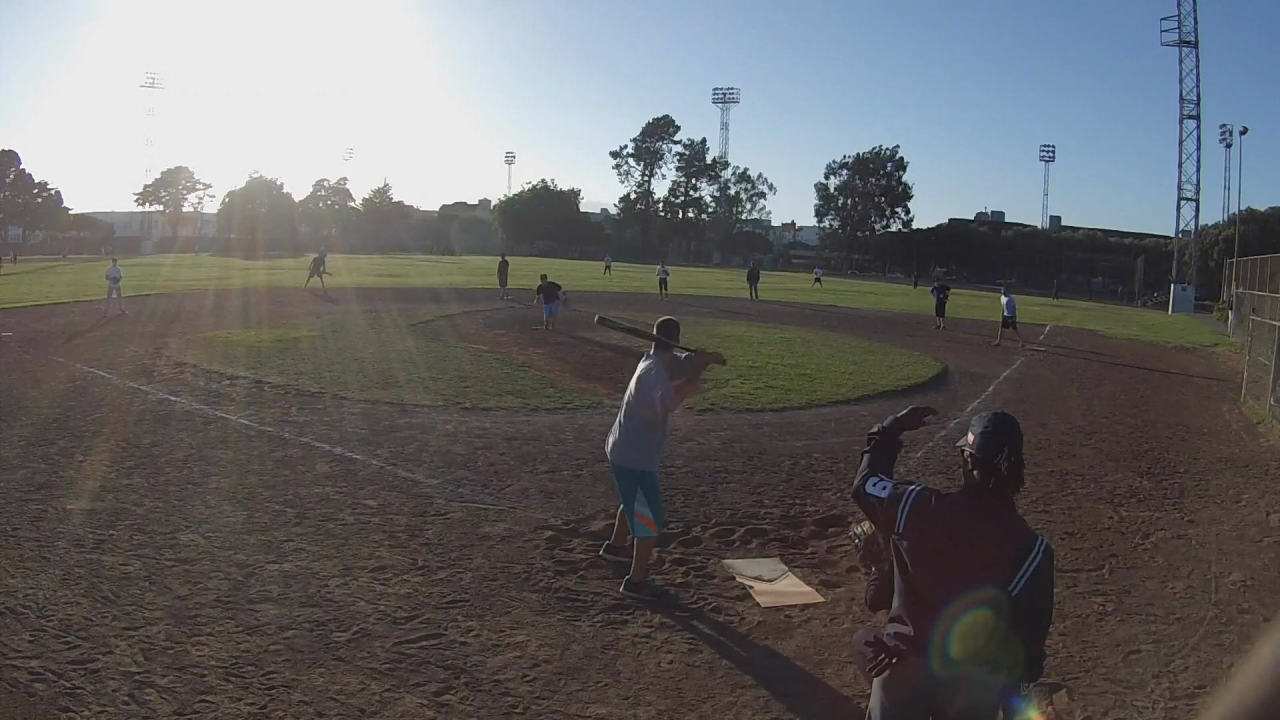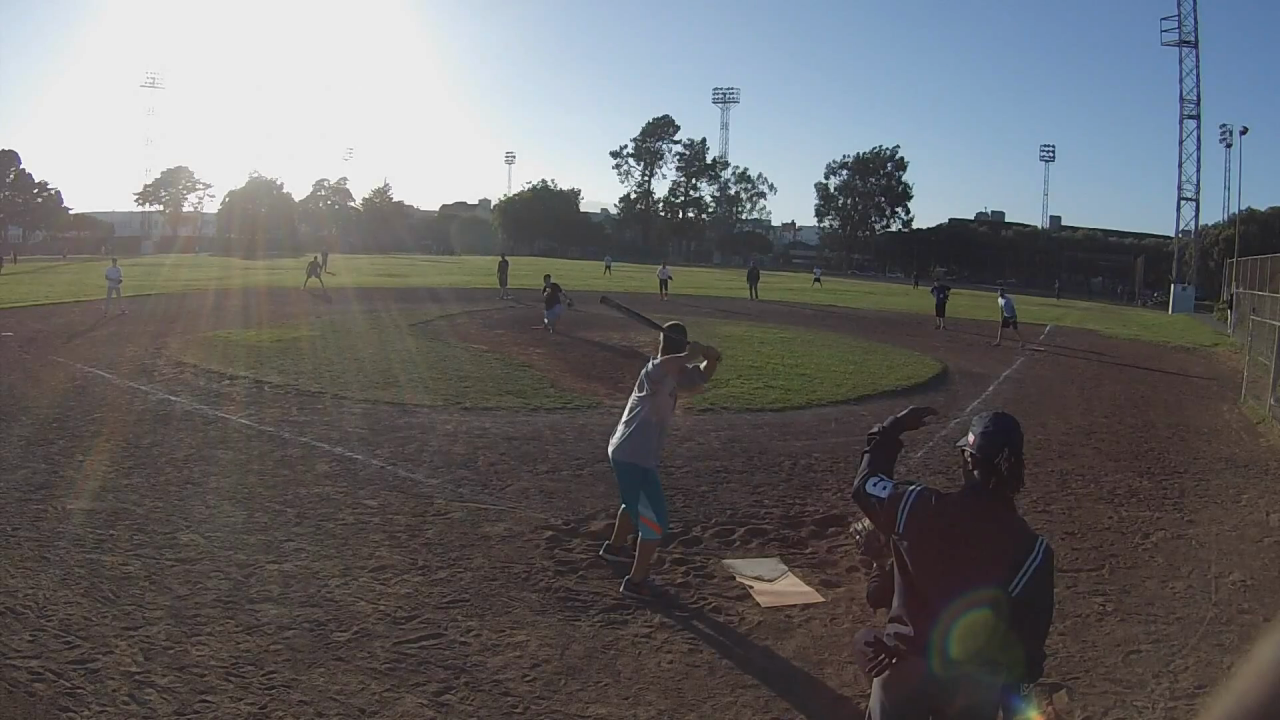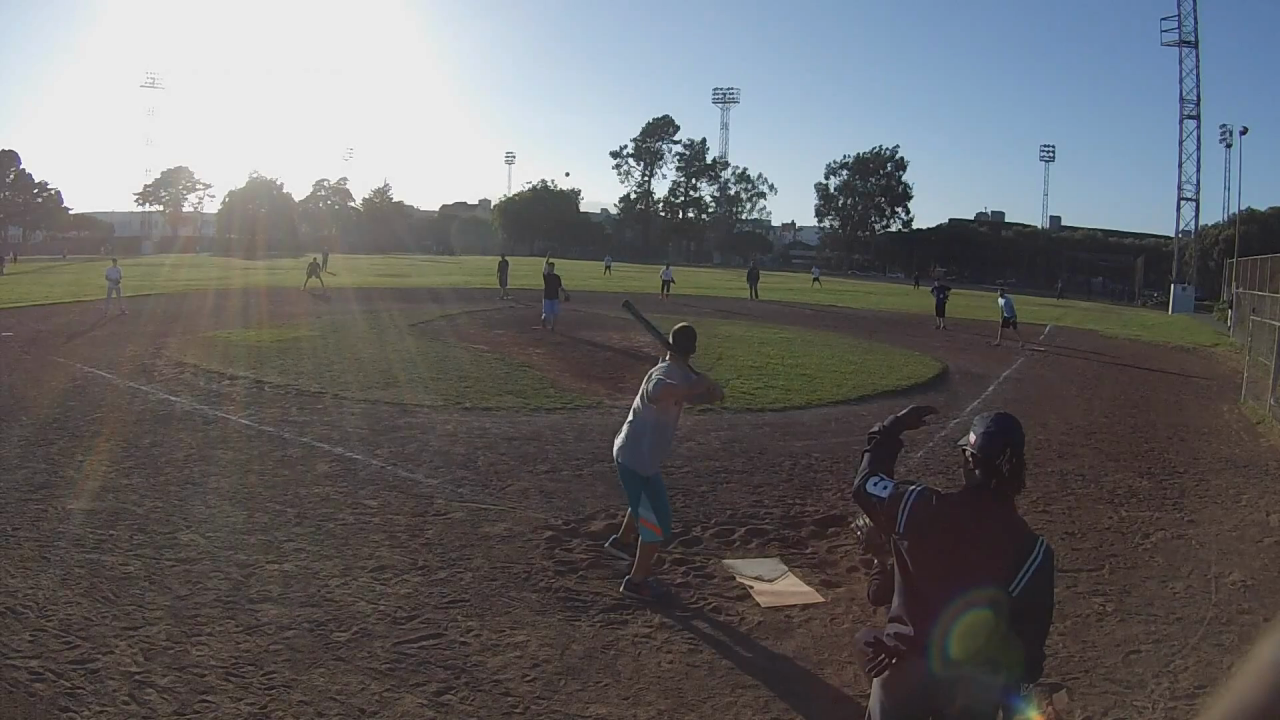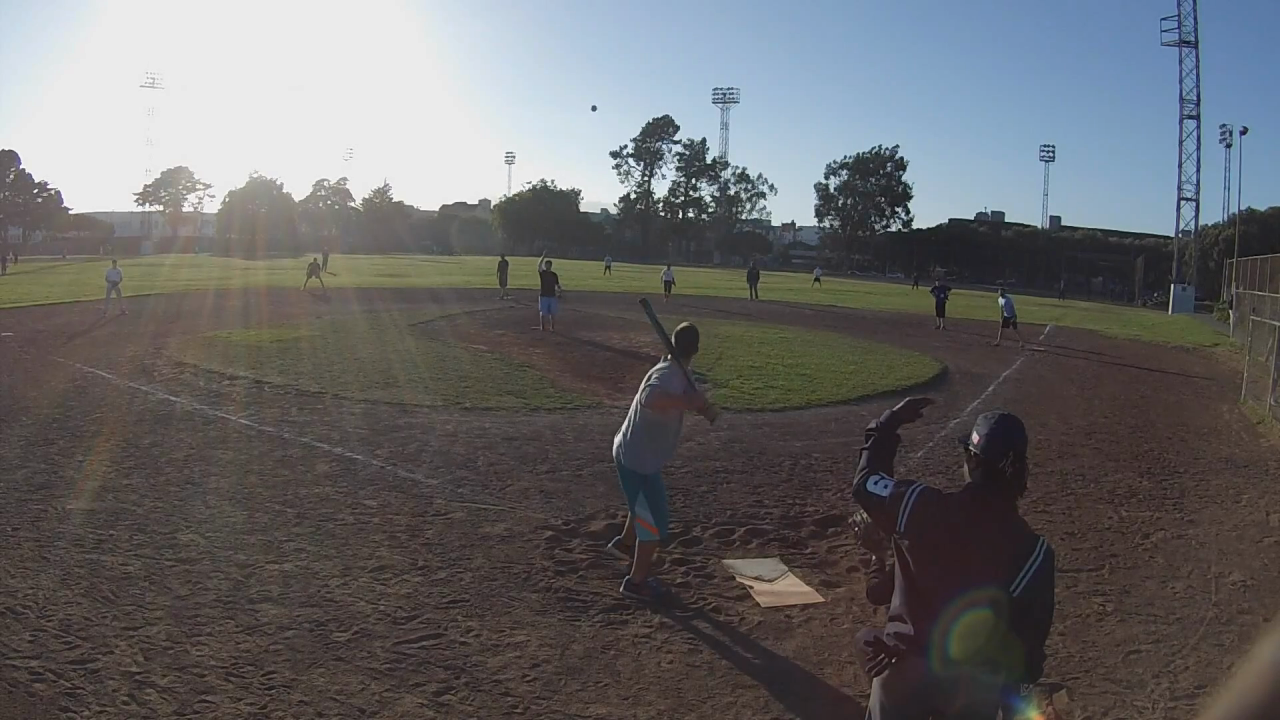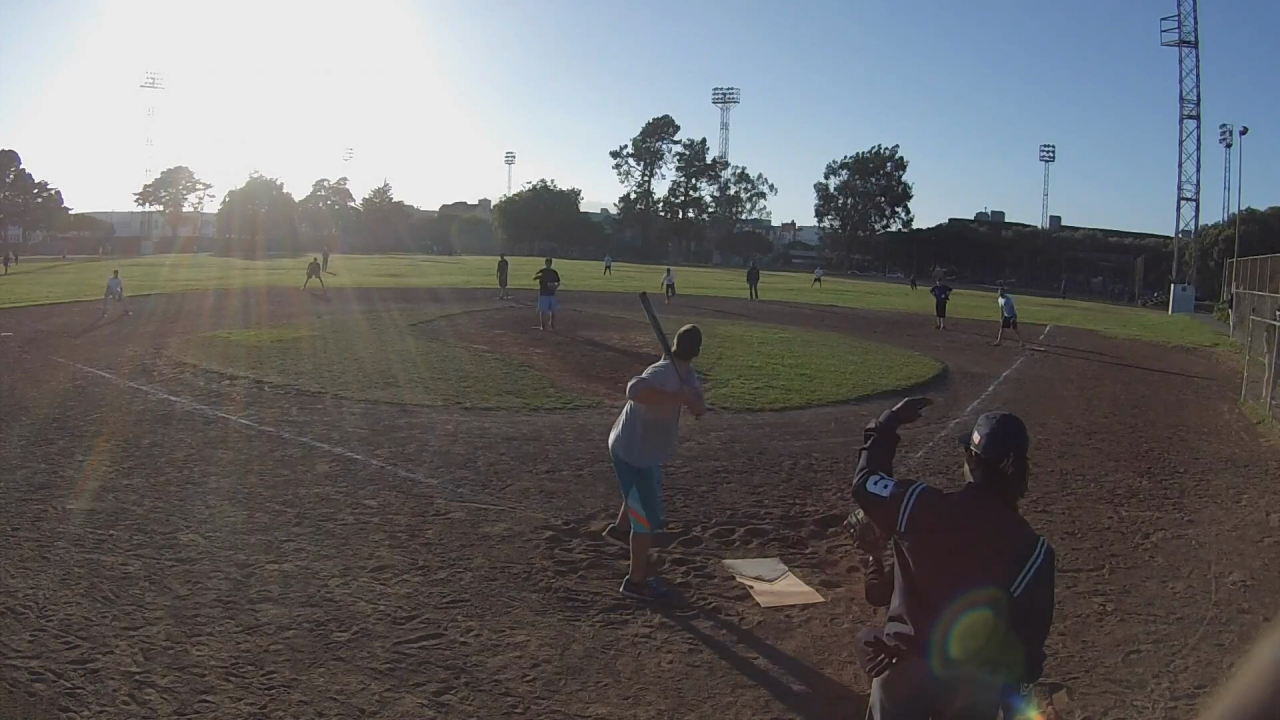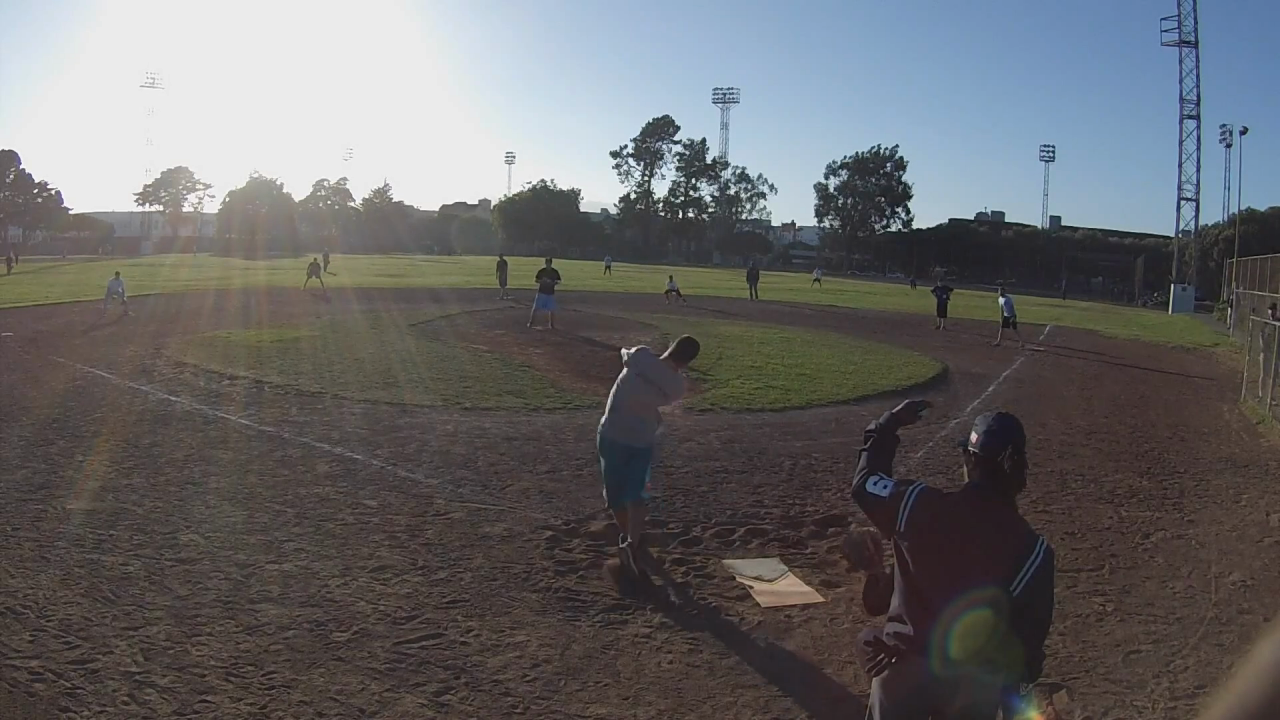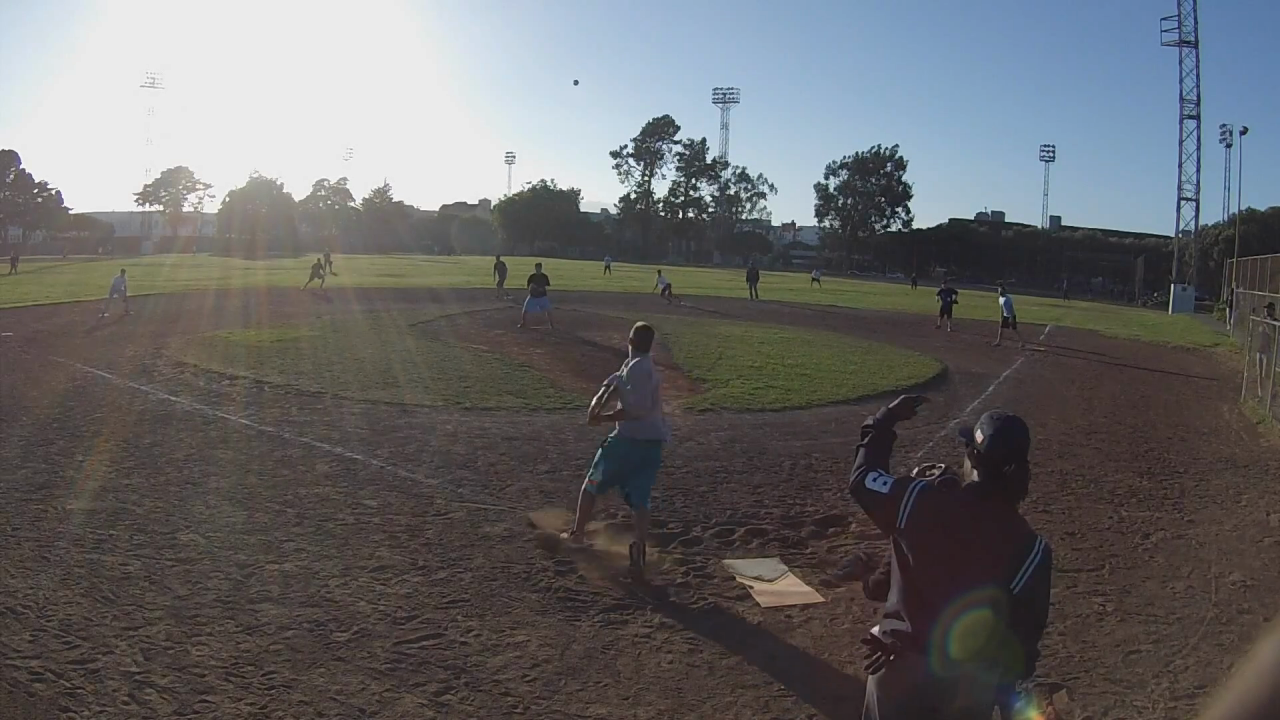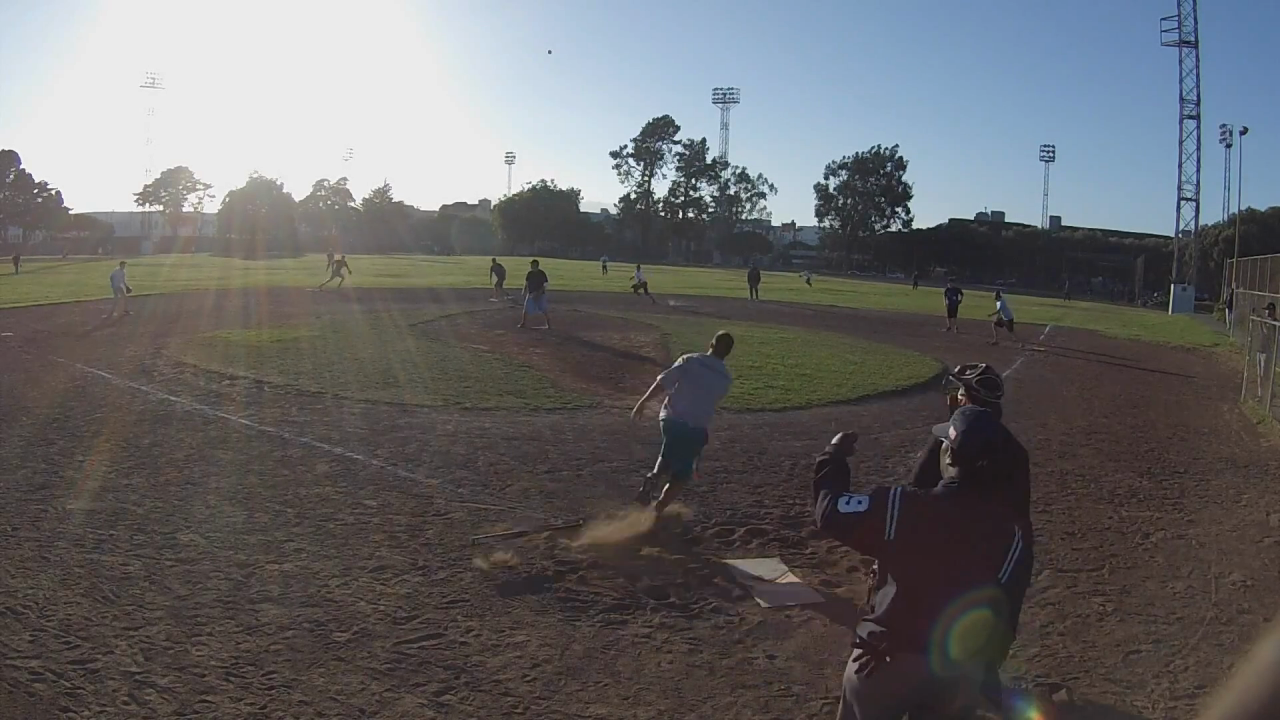
dt=0.4s
person 1, frame 1
left shoulder: (918, 509)
right shoulder: (1031, 550)
left elbow: (866, 485)
right elbow: (1030, 635)
left wrist: (890, 430)
right wrist: (1015, 687)
left hip: (906, 671)
right hip: (977, 684)
person 1, frame 2
left shoulder: (919, 509)
right shoulder: (1031, 551)
left elbow: (866, 485)
right elbow: (1031, 636)
left wrist: (890, 431)
right wrist: (1016, 691)
left hip: (906, 672)
right hip: (977, 685)
person 1, frame 3
left shoulder: (920, 509)
right shoulder: (1031, 551)
left elbow: (866, 483)
right elbow: (1031, 635)
left wrist: (891, 429)
right wrist: (1017, 689)
left hip: (906, 671)
right hip: (977, 684)
person 1, frame 4
left shoulder: (920, 508)
right shoulder: (1032, 551)
left elbow: (866, 482)
right elbow: (1032, 633)
left wrist: (888, 424)
right wrist: (1017, 684)
left hip: (906, 671)
right hip: (977, 685)
person 1, frame 5
left shoulder: (920, 507)
right shoulder: (1032, 550)
left elbow: (865, 482)
right elbow: (1031, 633)
left wrist: (888, 423)
right wrist: (1016, 687)
left hip: (906, 670)
right hip: (977, 683)
person 1, frame 6
left shoulder: (919, 507)
right shoulder: (1031, 550)
left elbow: (865, 483)
right elbow: (1031, 632)
left wrist: (888, 425)
right wrist: (1017, 690)
left hip: (905, 669)
right hip: (976, 682)
person 1, frame 7
left shoulder: (919, 504)
right shoulder: (1028, 548)
left elbow: (863, 479)
right elbow: (1026, 630)
left wrist: (884, 421)
right wrist: (1008, 686)
left hip: (902, 666)
right hip: (971, 679)
person 1, frame 8
left shoulder: (900, 509)
right shoulder: (1008, 536)
left elbow: (832, 514)
right elbow: (1001, 617)
left wrist: (833, 458)
right wrist: (978, 666)
left hip: (886, 663)
right hip: (958, 671)
person 2, frame 1
left shoulder: (666, 362)
right shoulder: (654, 372)
left elbow: (692, 365)
right elbow: (667, 404)
left wrist: (706, 358)
right wrist: (698, 368)
left hip: (625, 449)
right hip: (634, 455)
left knee: (633, 503)
right knee: (650, 518)
left ankle: (615, 545)
right ankle: (636, 581)
person 2, frame 2
left shoulder: (675, 372)
right shoulder: (657, 370)
left elbow: (702, 377)
right elbow: (660, 368)
left wrist: (711, 359)
right wrist: (689, 355)
left hip: (629, 451)
right hip: (634, 455)
left knee: (635, 503)
right knee: (655, 519)
left ankle: (615, 546)
right ankle: (636, 581)
person 2, frame 3
left shoulder: (681, 376)
right shoulder: (664, 374)
left elbow: (703, 396)
right elbow: (656, 393)
left wrist: (712, 390)
right wrist: (696, 385)
left hip: (635, 452)
right hip: (638, 457)
left knee: (643, 505)
right knee: (657, 521)
left ankle: (621, 541)
right ankle: (636, 582)
person 2, frame 4
left shoulder: (679, 374)
right shoulder: (666, 375)
left elbow: (694, 402)
right elbow: (650, 399)
left wrist: (702, 404)
right wrist: (688, 400)
left hip: (638, 452)
right hip: (638, 457)
left knee: (644, 505)
right knee: (654, 520)
left ankle: (625, 542)
right ankle: (637, 582)
person 2, frame 5
left shoulder: (683, 371)
right shoulder: (662, 373)
left elbow: (697, 401)
right elbow: (634, 390)
left wrist: (690, 399)
right wrist: (677, 397)
left hip: (642, 447)
right hip: (633, 451)
left knee: (650, 492)
right knee: (646, 515)
left ankle: (621, 528)
right ankle: (636, 581)
person 2, frame 6
left shoulder: (641, 355)
right shoulder: (671, 387)
left elbow: (626, 356)
left hip: (609, 437)
right hip: (640, 444)
left knee: (615, 494)
right knee: (636, 498)
left ankle: (627, 536)
right ankle: (634, 544)
person 2, frame 7
left shoulder: (638, 368)
right shoulder: (641, 365)
left elbow: (636, 408)
right elbow: (613, 385)
left wrist: (602, 418)
right wrist: (598, 401)
left hip: (631, 438)
right hip: (653, 444)
left knee: (592, 485)
right knee: (640, 503)
left ankle: (577, 532)
right ankle: (639, 543)
person 2, frame 8
left shoulder: (688, 360)
right shoulder: (725, 379)
left elbow: (664, 380)
left wrist: (642, 402)
left hip: (671, 420)
right hip: (696, 429)
left knee: (668, 460)
right knee: (681, 477)
left ankle: (653, 479)
right ankle: (656, 512)
